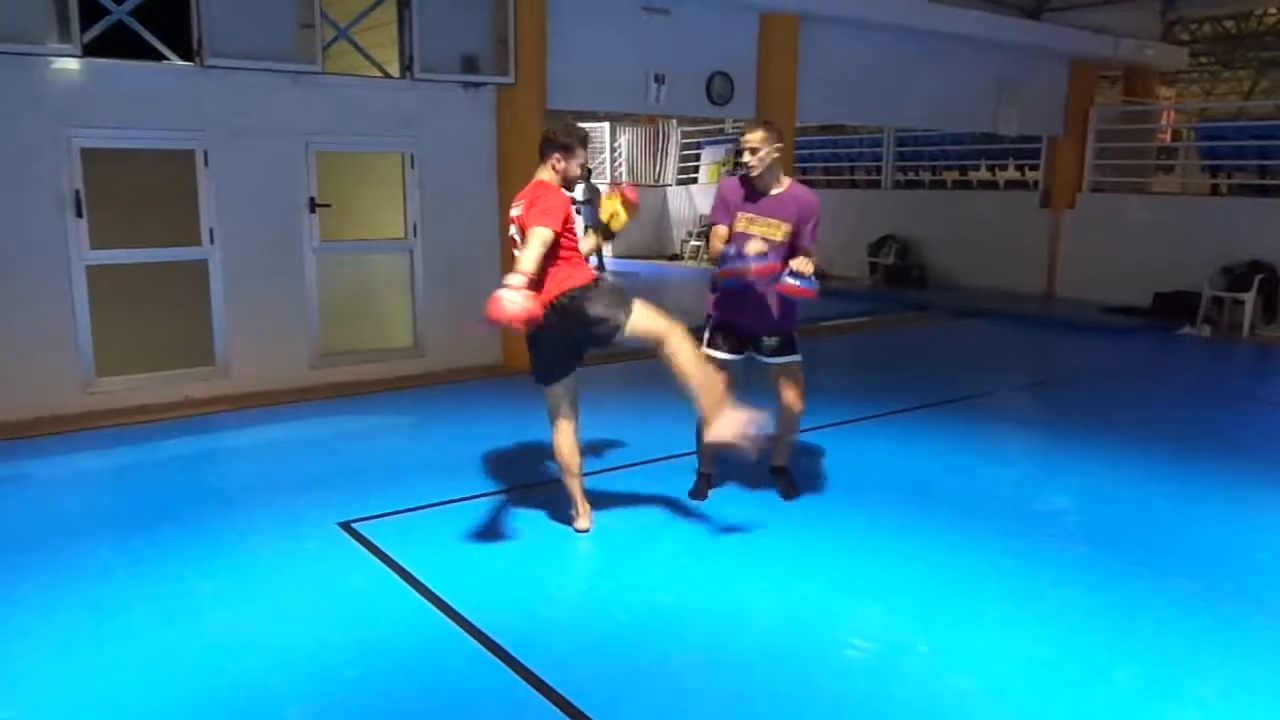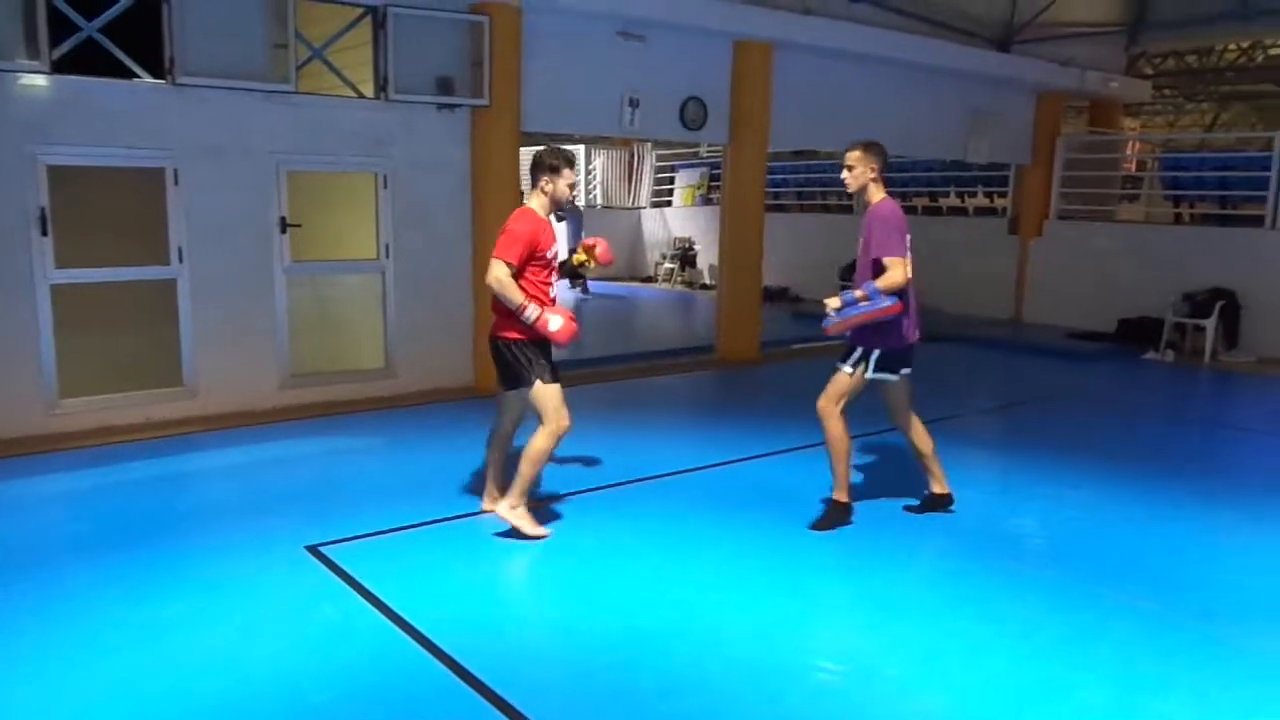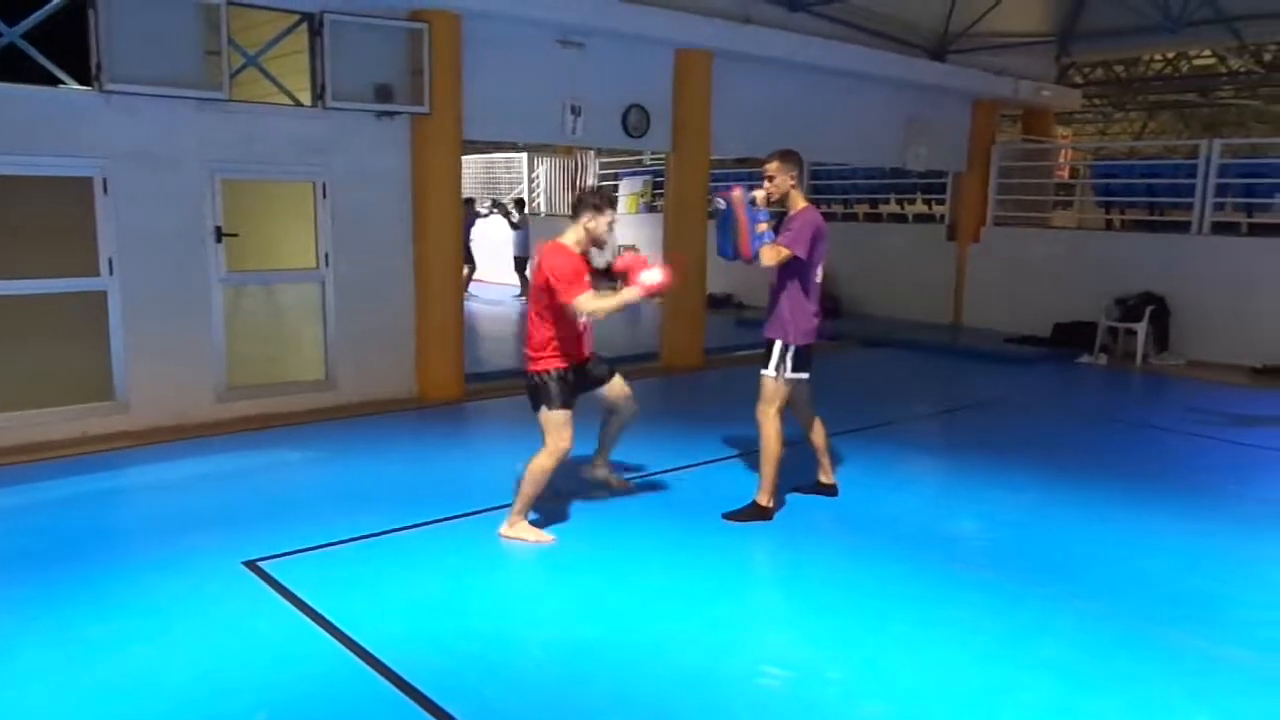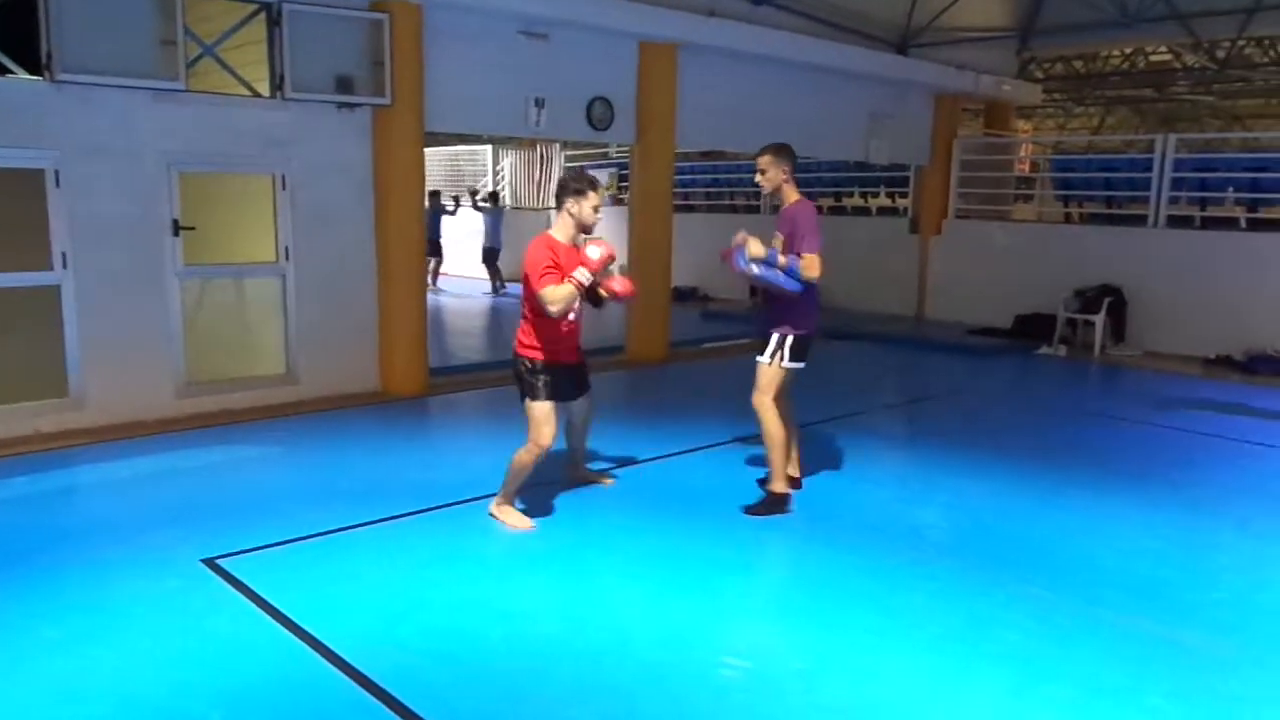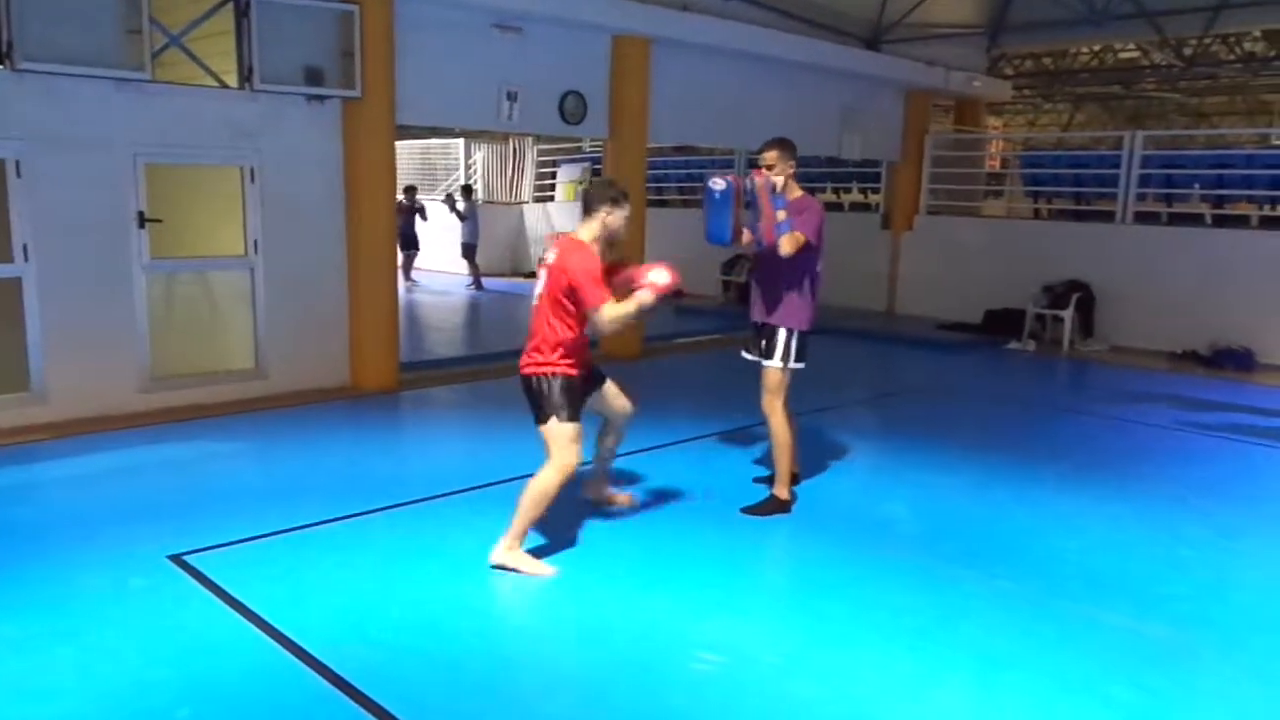
dt=1s
person 1, frame 1
left shoulder: (521, 200)
right shoulder: (549, 196)
right elbow: (537, 242)
right wrist: (515, 285)
left hip: (541, 321)
right hip: (573, 301)
left knee: (561, 415)
right knee: (672, 334)
left ankle: (579, 508)
right ankle: (721, 417)
person 1, frame 2
left shoulder: (541, 222)
right shoulder: (525, 224)
right elbow: (496, 278)
right wrist: (537, 316)
left hip: (522, 338)
right hip: (520, 339)
left knee: (509, 419)
right knee: (557, 421)
left ankle: (492, 495)
right ankle: (514, 502)
person 1, frame 3
left shoulder: (580, 253)
right shoulder: (556, 259)
right elbow: (592, 309)
right wrist: (638, 291)
left hip: (578, 357)
right hip: (548, 365)
left knee: (625, 403)
right knee: (559, 445)
left ankle: (599, 465)
right ankle: (515, 521)
person 1, frame 4
left shoulder: (575, 247)
right shoulder: (542, 252)
right elbow: (554, 305)
left wrist: (602, 288)
right wrist: (586, 271)
left hip: (568, 355)
right hip: (538, 360)
left knee: (581, 416)
right knee: (542, 440)
left ankle: (577, 469)
right ankle: (503, 502)
person 1, frame 5
left shoulder: (566, 244)
right shoulder: (582, 260)
right elbow: (607, 321)
right wrist: (645, 296)
left hip: (571, 363)
right hip: (551, 370)
left knee: (621, 411)
right knee: (564, 462)
left ankle: (599, 485)
right ankle: (509, 548)
person 2, frame 1
left shoulder: (803, 200)
right shoulder: (730, 190)
left elbow: (806, 256)
right elbow: (716, 245)
left wrist: (803, 266)
right wrist: (742, 251)
left hip: (775, 316)
right hip: (730, 312)
left knee: (793, 405)
left ankle: (779, 462)
right ankle: (705, 471)
person 2, frame 2
left shoulder: (883, 215)
right shoulder: (883, 213)
left elbow: (896, 276)
left wrist: (847, 299)
right wrist: (854, 300)
left hip: (880, 335)
right hip: (891, 333)
left knee: (829, 406)
right knee: (903, 414)
left ankle: (841, 499)
right ankle: (939, 489)
person 2, frame 3
left shoulder: (807, 221)
right shoulder: (795, 219)
left elbow: (769, 258)
right elbow: (766, 256)
left hip: (790, 332)
right hip: (796, 330)
left knee: (767, 411)
right knee: (802, 407)
left ankle: (764, 502)
right ankle: (826, 478)
person 2, frame 4
left shoulder: (802, 213)
right shoulder: (785, 212)
left elbow: (811, 271)
left wrist: (767, 253)
right wrist: (754, 248)
left hip: (790, 323)
right hip: (781, 320)
left knee: (763, 399)
right knee: (776, 398)
left ankle: (778, 489)
right ankle: (792, 471)
person 2, frame 5
left shoulder: (809, 207)
left elbow: (786, 248)
right elbow: (743, 241)
left wrist: (778, 201)
left hip: (789, 319)
right hip: (767, 314)
left knee: (772, 402)
right knee: (776, 399)
left ankle: (782, 494)
right ankle: (790, 469)
